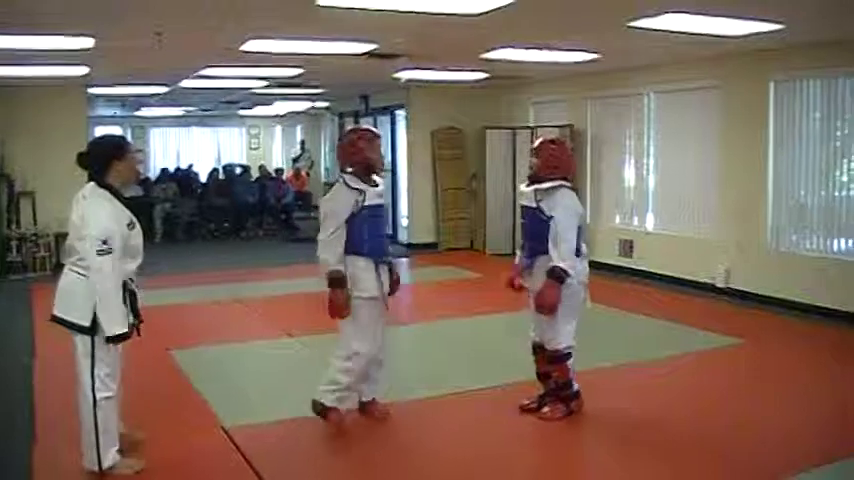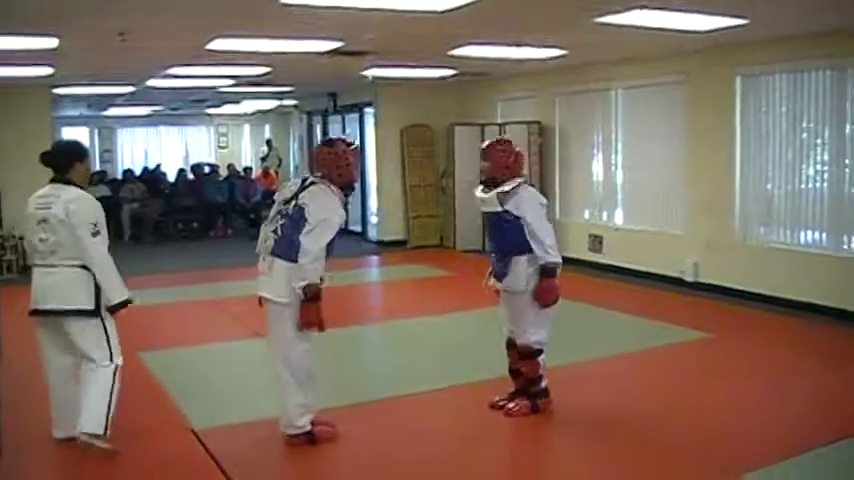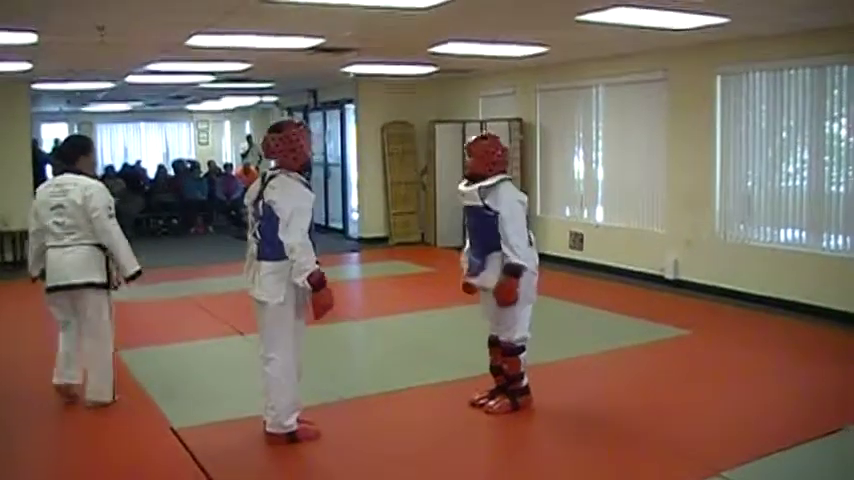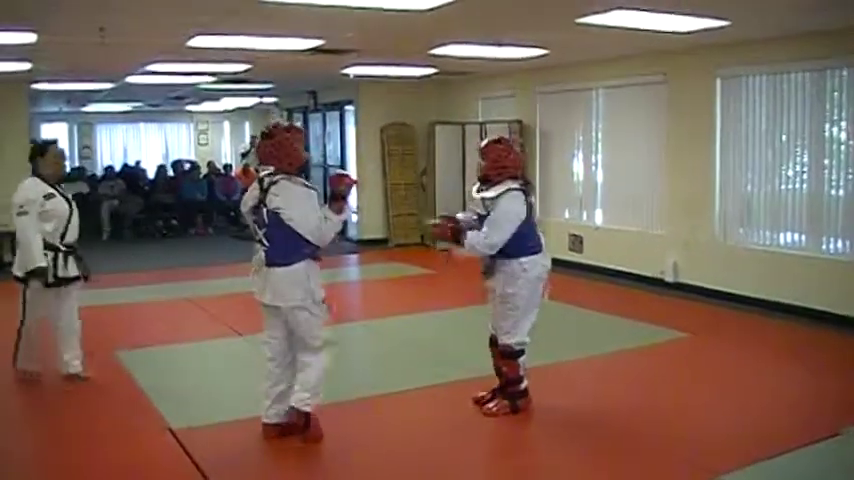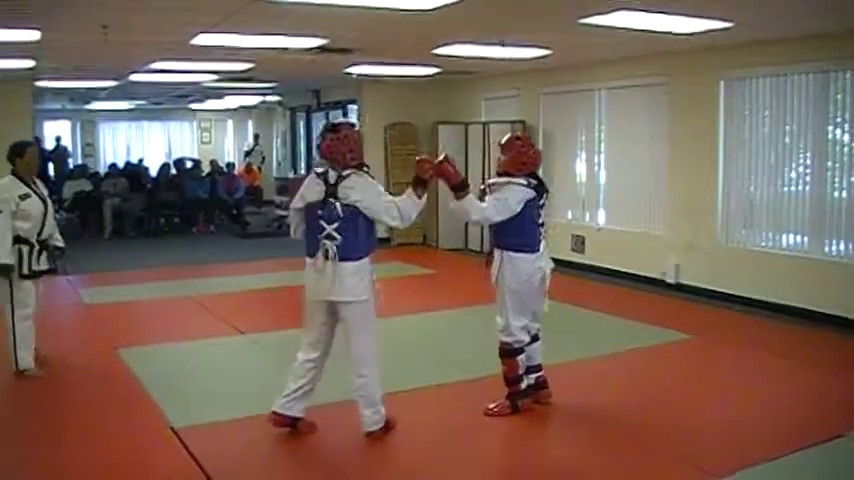
dt=0.7s
person 1, frame 1
left shoulder: (376, 186)
right shoulder: (343, 192)
right elbow: (330, 242)
left wrist: (389, 268)
right wrist: (337, 287)
left hip: (376, 272)
right hip: (355, 275)
left knee: (375, 344)
right knee: (361, 346)
left ankle: (367, 397)
right ankle: (327, 399)
person 1, frame 2
left shoulder: (299, 188)
right shoulder: (329, 202)
left elbow: (268, 231)
right elbow: (311, 254)
left wrist: (266, 272)
right wrist: (312, 299)
left hip: (275, 276)
right hip: (289, 283)
left knee: (293, 352)
right knee: (294, 355)
left ankle: (299, 418)
right ankle: (299, 427)
person 1, frame 3
left shoulder: (263, 183)
right shoulder: (293, 189)
right elbow: (295, 242)
right wrist: (318, 285)
left hip: (264, 274)
right hip: (282, 278)
left knee: (277, 351)
right knee: (283, 352)
left ankle: (279, 417)
right ankle: (282, 426)
person 1, frame 4
left shoulder: (259, 187)
right shoulder: (295, 191)
right elbow: (322, 234)
right wrist: (339, 200)
left hip: (269, 277)
right hip: (295, 278)
left knee: (279, 350)
right knee: (315, 346)
left ankle: (275, 418)
right ankle: (301, 408)
person 1, frame 5
left shoulder: (312, 182)
right shoulder: (360, 184)
left elbow: (297, 229)
right elbow: (400, 215)
right wrist: (420, 184)
left hip: (318, 273)
right hip: (351, 275)
left knee: (313, 346)
right knee: (363, 351)
left ankle: (287, 409)
right ankle: (374, 420)
person 2, frame 1
left shoulder: (562, 198)
right shoulder: (536, 194)
left elbow: (564, 246)
left wrist: (554, 283)
right wrist: (518, 269)
left hip: (560, 280)
right hip: (538, 277)
left knee: (556, 339)
right knee: (540, 339)
left ankle: (569, 397)
right ankle: (551, 392)
person 2, frame 2
left shoulder: (523, 196)
right shoulder: (491, 196)
left elbow: (543, 240)
left wrist: (548, 278)
right wrist: (497, 275)
left hip: (530, 275)
right hip: (509, 276)
left knee: (529, 337)
right knee: (513, 336)
left ankle: (538, 395)
right ankle: (522, 389)
person 2, frame 3
left shoulder: (504, 193)
right shoulder: (474, 191)
left elbow: (515, 241)
left wrist: (511, 278)
right wrist: (469, 271)
left hip: (509, 272)
right hip: (489, 272)
left knee: (510, 333)
right knee: (496, 332)
left ankle: (519, 392)
right ankle: (502, 385)
person 2, frame 4
left shoulder: (510, 200)
right shoulder: (497, 192)
left elbow: (487, 243)
right elbow: (486, 227)
left wrist: (454, 236)
right wrist: (459, 225)
left hip: (522, 272)
right hip: (509, 270)
left knee: (509, 333)
right knee: (499, 331)
left ankle: (516, 394)
right ankle: (507, 385)
person 2, frame 5
left shoulder: (515, 191)
right shoulder: (529, 187)
left elbow: (481, 214)
right elbow: (494, 212)
left wrist: (457, 185)
left hip: (516, 266)
right hip: (530, 263)
left knee: (511, 331)
right knee: (527, 325)
left ankle: (519, 395)
right ankle: (537, 385)
person 3, frame 1
left shoulder: (96, 196)
right shoulder: (102, 209)
right elbow: (102, 271)
right wrist: (114, 323)
left hip: (88, 297)
right hip: (93, 302)
left knee: (106, 373)
right knee: (99, 379)
left ankle: (108, 436)
right ankle: (102, 458)
person 3, frame 2
left shoulder: (35, 201)
right shoulder: (80, 201)
left elbow: (32, 249)
right elbow: (95, 253)
right wrist: (116, 295)
left hip: (45, 290)
right hip: (77, 289)
left knee: (58, 361)
right knee: (102, 358)
left ankle: (64, 427)
right ankle: (92, 428)
person 3, frame 3
left shoulder: (44, 190)
right shoulder: (93, 189)
left elbow: (36, 234)
right elbow: (110, 232)
left wrist: (36, 267)
right wrist: (129, 268)
left hip: (57, 266)
right hip: (88, 265)
left knee: (68, 325)
right knee: (98, 332)
left ankle: (66, 379)
right ankle: (98, 393)
person 3, frame 4
left shoulder: (57, 189)
right shoulder: (29, 190)
right elbow: (27, 231)
left wrist: (73, 257)
right wrist: (38, 265)
left hip: (65, 262)
right hip: (39, 263)
left knee: (70, 317)
right knee: (32, 318)
left ankle: (72, 366)
right ankle: (24, 364)
person 3, frame 5
left shoulder: (38, 185)
left elbow: (47, 217)
left wrist: (56, 242)
left hip: (38, 254)
left knee: (30, 307)
right knee: (22, 309)
left ankle: (28, 350)
right ankle: (25, 363)
